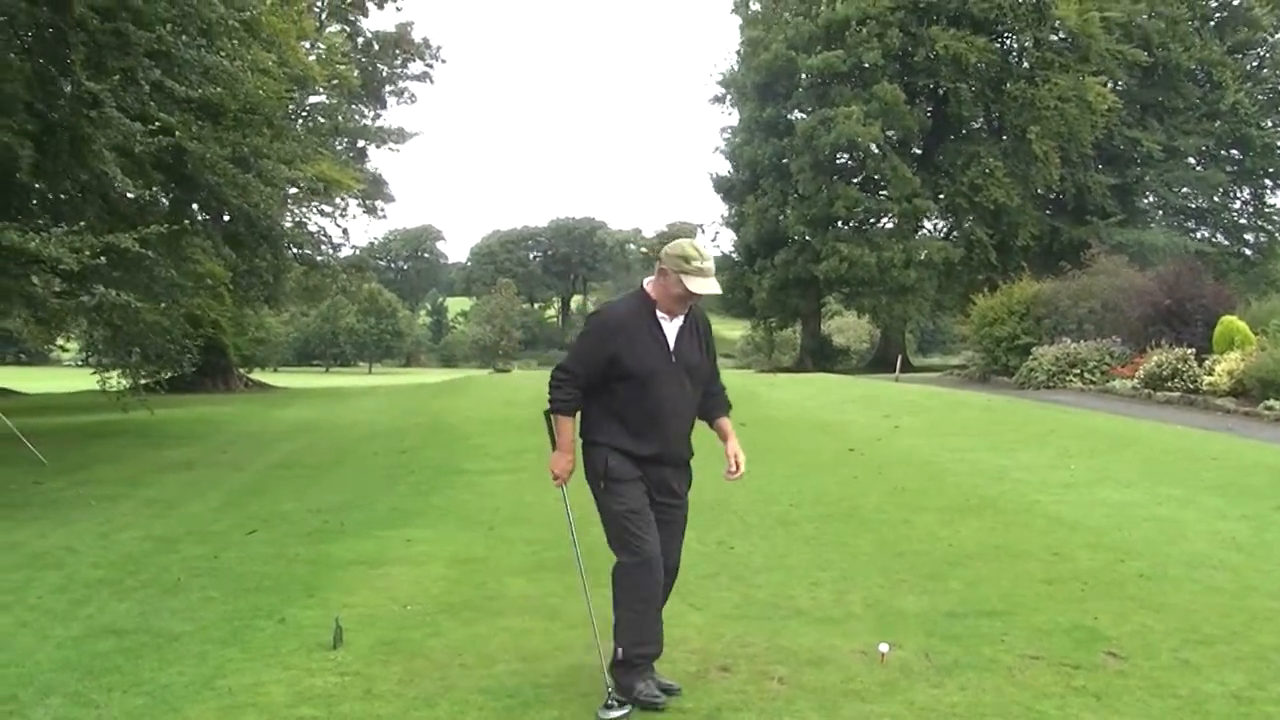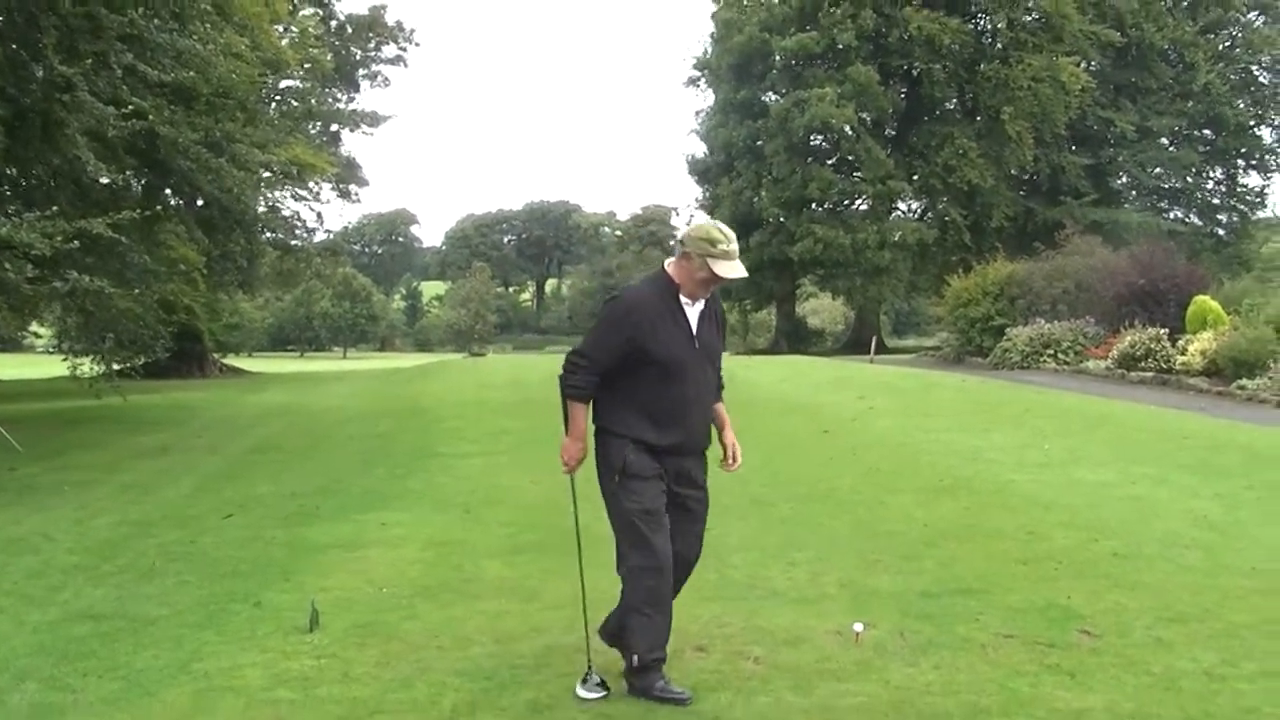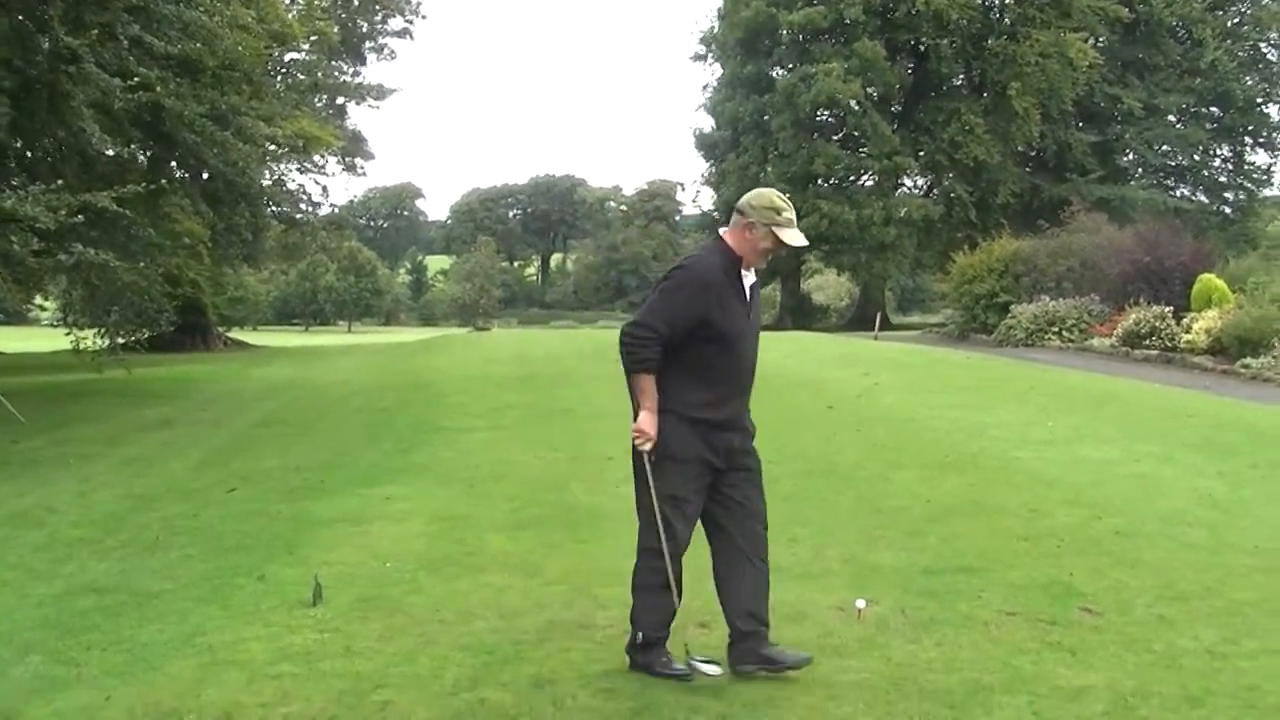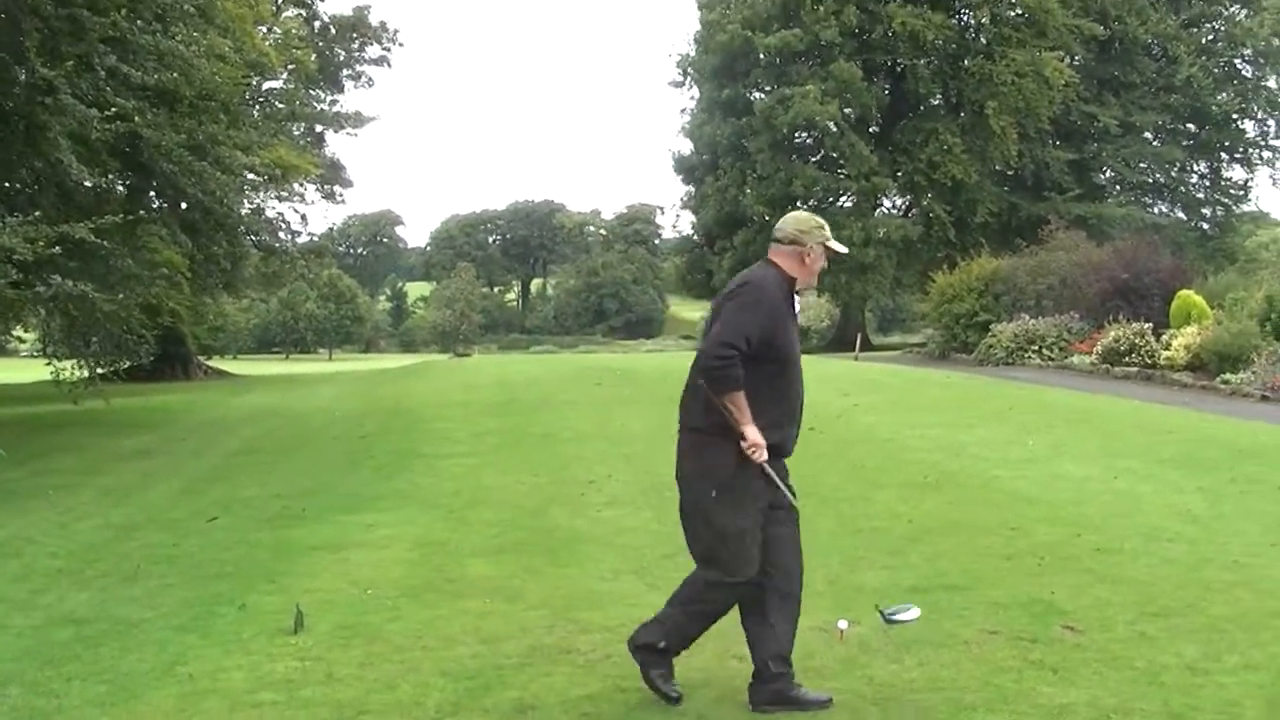
dt=0.3s
person 1, frame 1
left shoulder: (697, 323)
right shoulder: (614, 320)
left elbow: (709, 388)
right elbow: (566, 383)
left wrist: (729, 438)
right wrist: (565, 450)
left hip: (672, 467)
right hip: (617, 462)
left knee: (659, 569)
right knee: (641, 561)
left ankle: (633, 662)
right ankle: (633, 668)
person 1, frame 2
left shoulder: (711, 307)
right shoulder: (634, 305)
right elbow: (581, 369)
left wrist: (725, 429)
right wrist: (576, 436)
left hip: (686, 455)
right hip: (633, 454)
left knee: (681, 555)
right knee: (651, 560)
left ankle: (622, 630)
right ankle: (644, 668)
person 1, frame 3
left shoulder: (744, 275)
right shoulder: (698, 274)
right elbow: (638, 338)
right wrist: (647, 410)
left hip: (728, 429)
right hip: (678, 433)
left knee: (746, 533)
right knee: (666, 538)
left ankle: (749, 644)
right ankle: (646, 646)
person 1, frame 4
left shoulder: (776, 294)
right shoulder: (759, 291)
right elbow: (720, 358)
right wrist: (745, 426)
left hip: (756, 459)
right hip: (722, 457)
left knee: (778, 568)
right knee: (731, 569)
left ankle: (774, 683)
right ankle: (655, 645)
